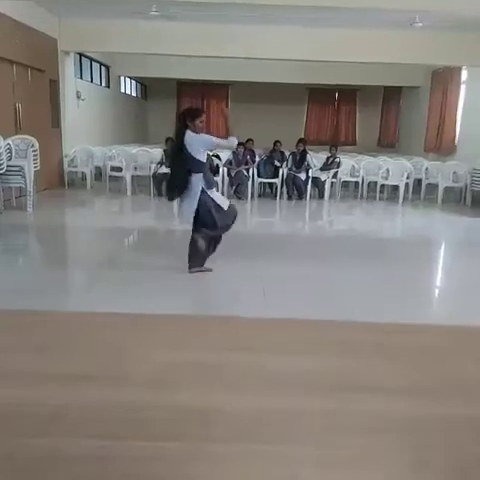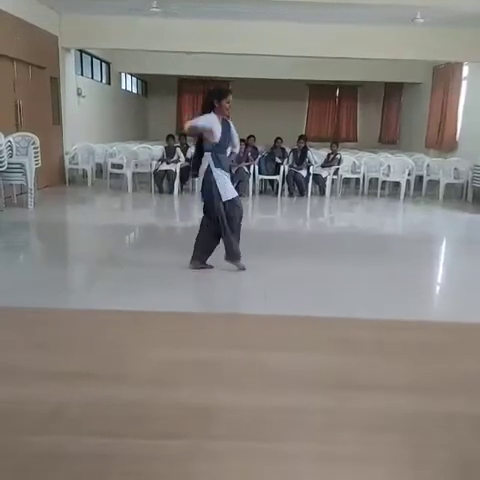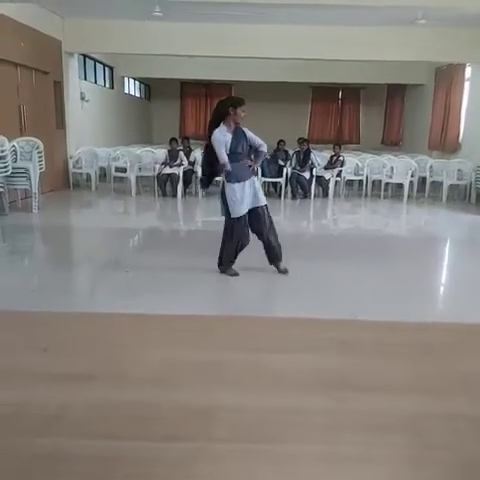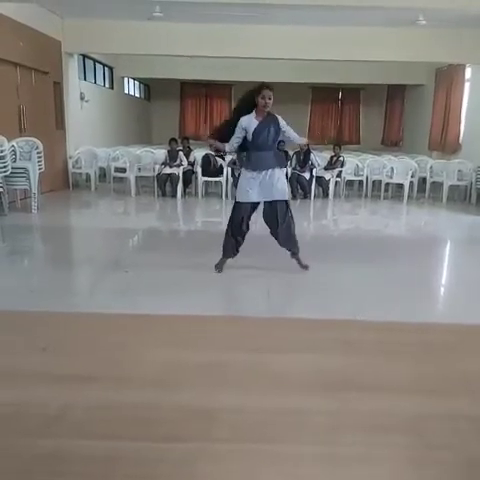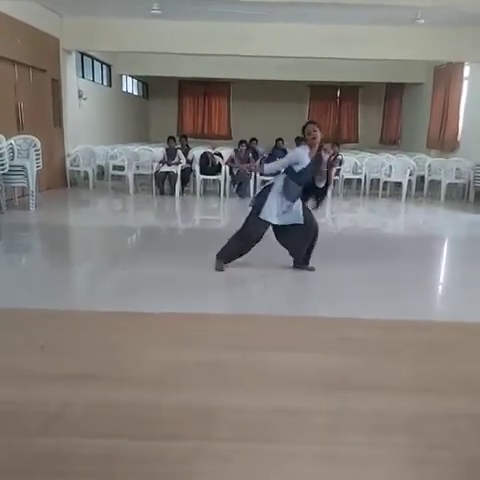
dt=0.7s
person 1, frame 1
left shoulder: (185, 138)
right shoulder: (199, 139)
right elbow: (230, 143)
right wrist: (227, 126)
left hip: (192, 187)
right hip: (200, 188)
left knee: (203, 224)
right knee: (229, 214)
left ankle: (196, 264)
right ankle: (203, 236)
person 1, frame 2
left shoulder: (228, 123)
right shoulder: (208, 119)
left elbow: (235, 145)
right elbow: (189, 126)
left wrist: (229, 161)
right wrist: (205, 132)
left hip: (222, 170)
right hip: (212, 171)
left knee: (213, 217)
right knee: (233, 211)
left ankle: (198, 259)
right ankle: (233, 255)
person 1, frame 3
left shoulder: (242, 131)
right shoulder: (218, 134)
left elbow: (262, 146)
right elbow: (226, 164)
left wrist: (255, 162)
right wrist: (225, 166)
left hip: (251, 181)
right hip: (234, 183)
left knee: (264, 221)
right knee: (236, 225)
left ankle: (275, 259)
right ankle: (225, 264)
person 1, frame 4
left shoulder: (277, 121)
right shoulder: (245, 120)
left elbow: (295, 138)
right elbow: (230, 147)
left wrist: (309, 142)
right wrist: (212, 142)
left hip: (273, 171)
right hip: (252, 173)
left knee: (281, 214)
right knee: (240, 214)
left ankle: (294, 252)
right ankle: (227, 254)
person 1, frame 5
right shoulder: (300, 152)
right elbow: (274, 166)
left hip: (294, 199)
right hip: (277, 193)
left knee: (311, 228)
right knee: (253, 228)
left ankle: (300, 261)
right ankle: (222, 257)
